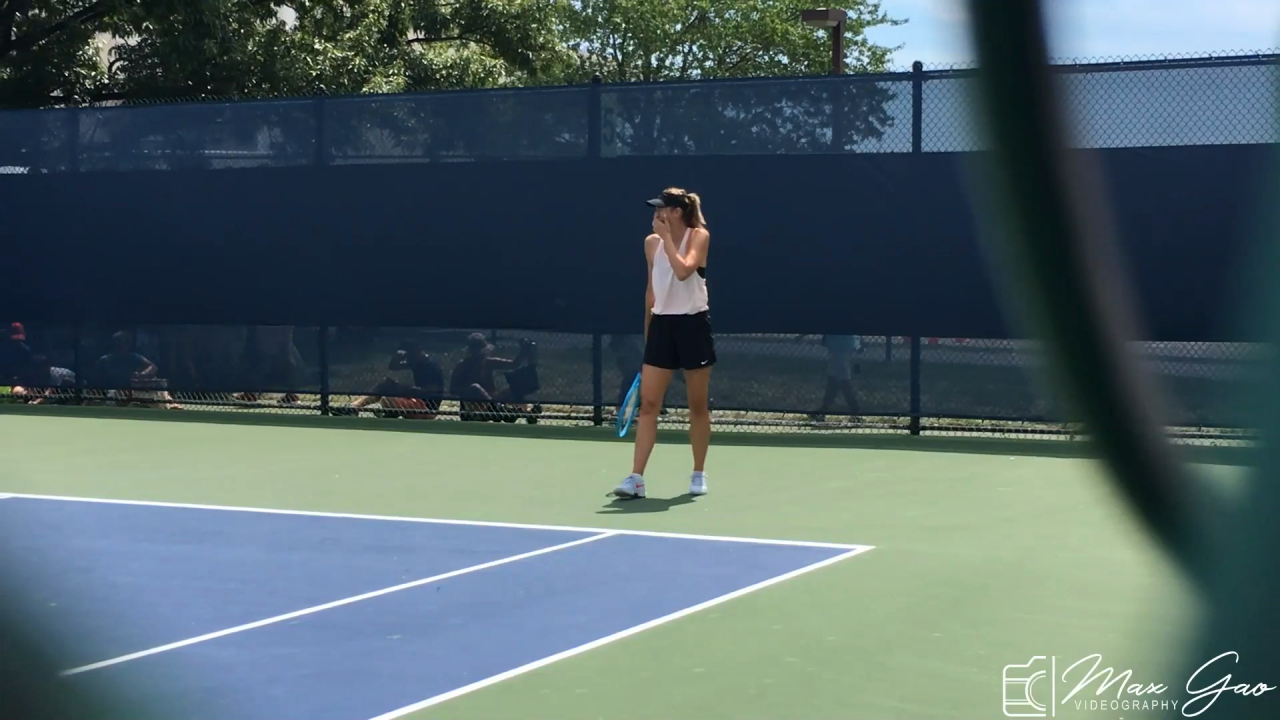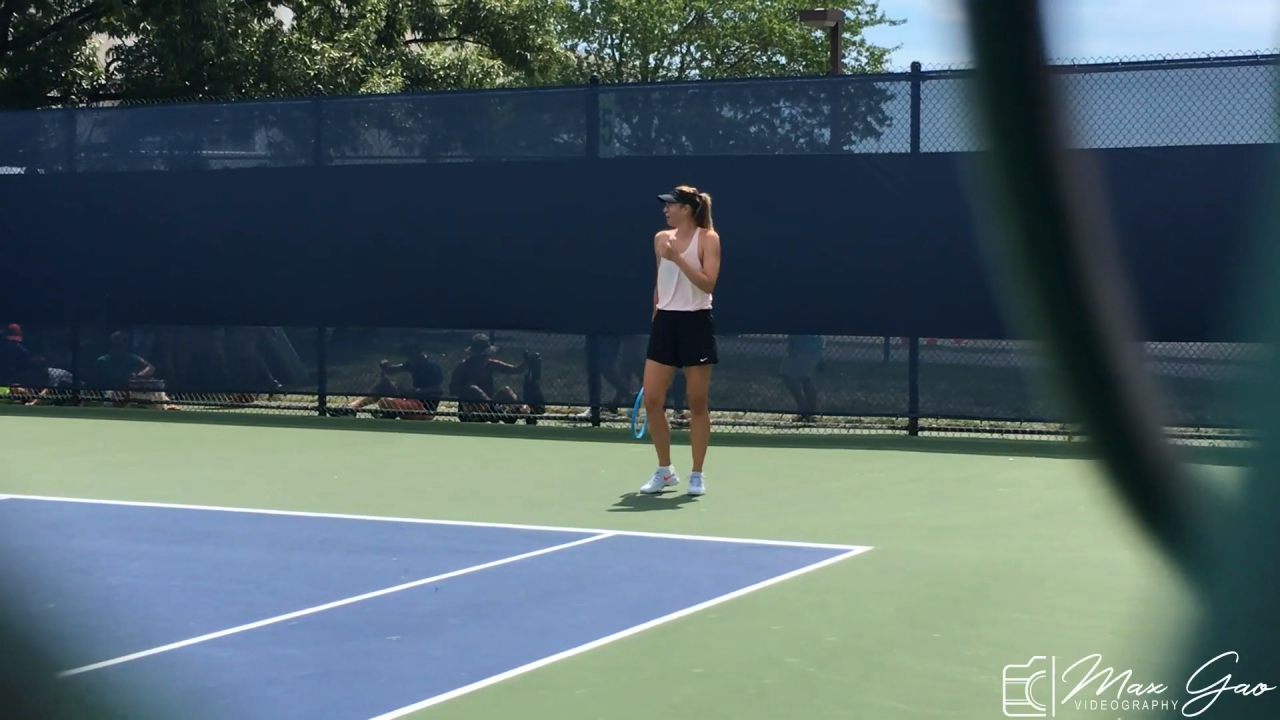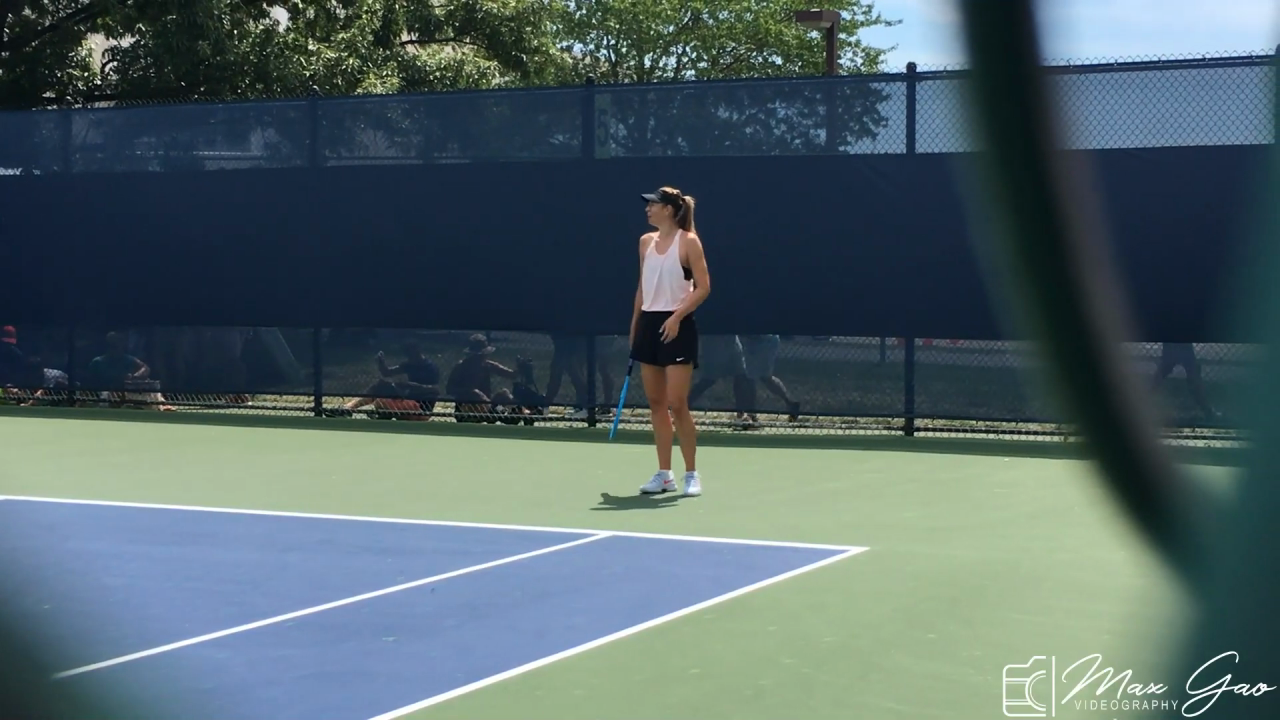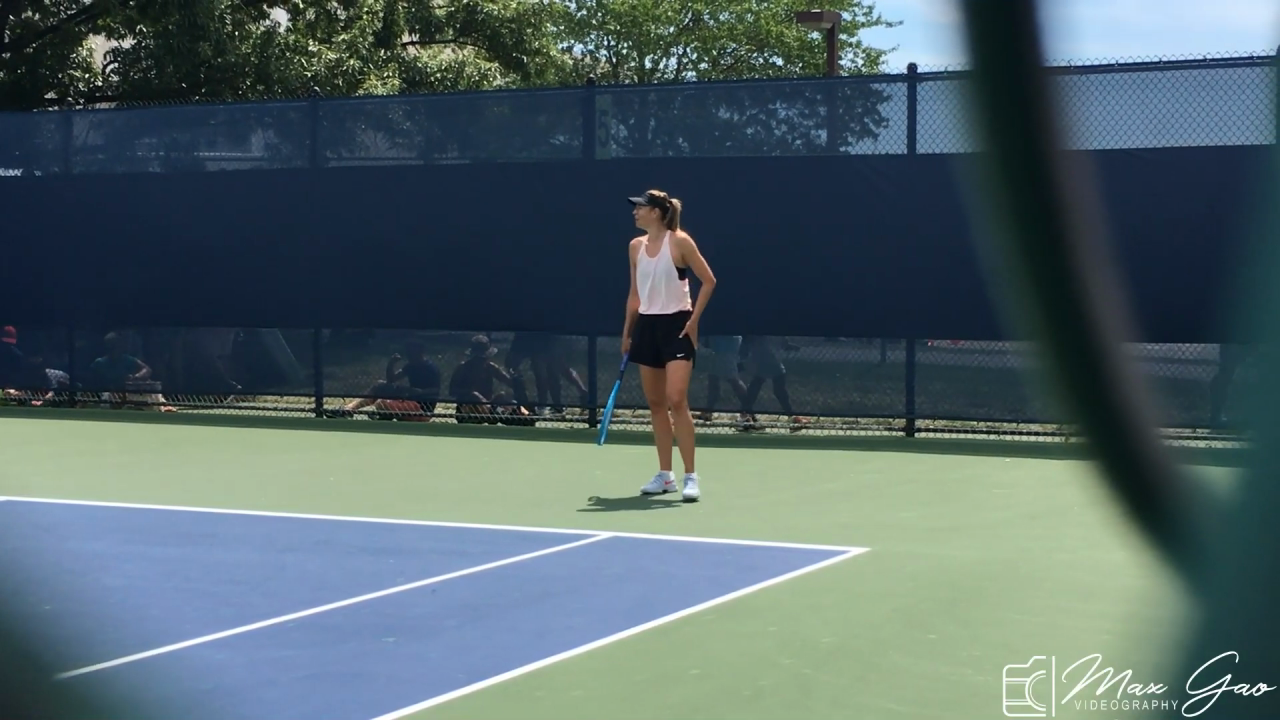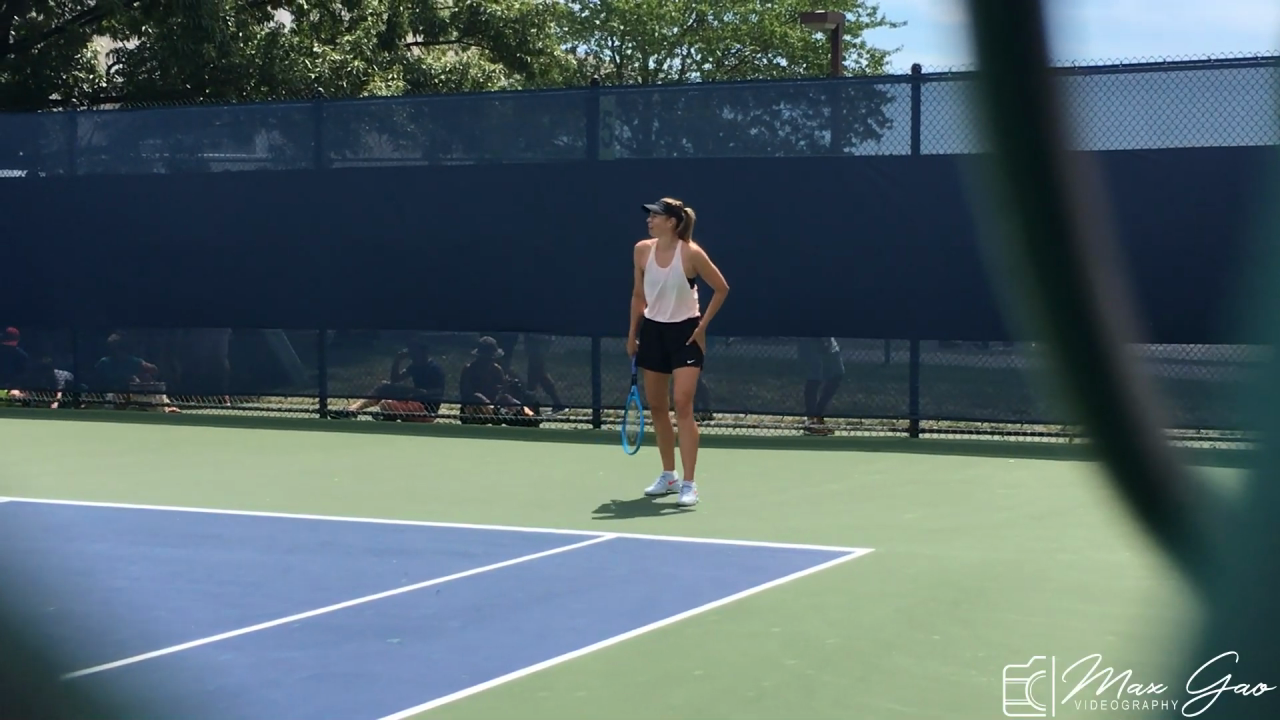
dt=0.4s
person 1, frame 1
left shoulder: (698, 236)
right shoulder: (651, 242)
left elbow: (684, 272)
left wrist: (667, 238)
right wrist: (647, 328)
left hip: (693, 325)
right hip: (661, 326)
left knee: (698, 406)
right knee: (648, 405)
left ankle: (698, 474)
right ankle: (636, 479)
person 1, frame 2
left shoulder: (708, 239)
right shoulder: (662, 238)
left elbow: (708, 283)
left wrist: (677, 258)
right wrist: (656, 316)
left hip: (695, 324)
right hip: (665, 323)
left knee: (697, 404)
right knee: (651, 401)
left ankle: (697, 475)
right ankle: (664, 470)
person 1, frame 3
left shoulder: (688, 241)
right shoulder: (645, 242)
left elbow: (703, 288)
left wrist: (677, 317)
right wrist: (634, 325)
left hip: (677, 328)
right hip: (649, 325)
left knee: (677, 405)
right knee: (656, 403)
left ankle: (691, 473)
right ankle: (664, 474)
person 1, frame 4
left shoulder: (679, 241)
right shoulder: (636, 246)
left elbow: (709, 280)
left wrist: (694, 319)
right wrist: (626, 331)
left hip: (676, 325)
right hip: (646, 326)
left knee: (677, 401)
right knee: (656, 404)
left ankle: (691, 476)
right ankle: (665, 475)
person 1, frame 5
left shoulder: (692, 253)
right shoulder: (642, 250)
left elbow: (722, 289)
right elbow: (638, 295)
left wrist: (703, 325)
right wrist: (632, 334)
left hip: (685, 332)
right hip: (652, 330)
left knee: (682, 405)
right knee: (655, 407)
left ankle: (688, 484)
right ankle: (668, 474)
